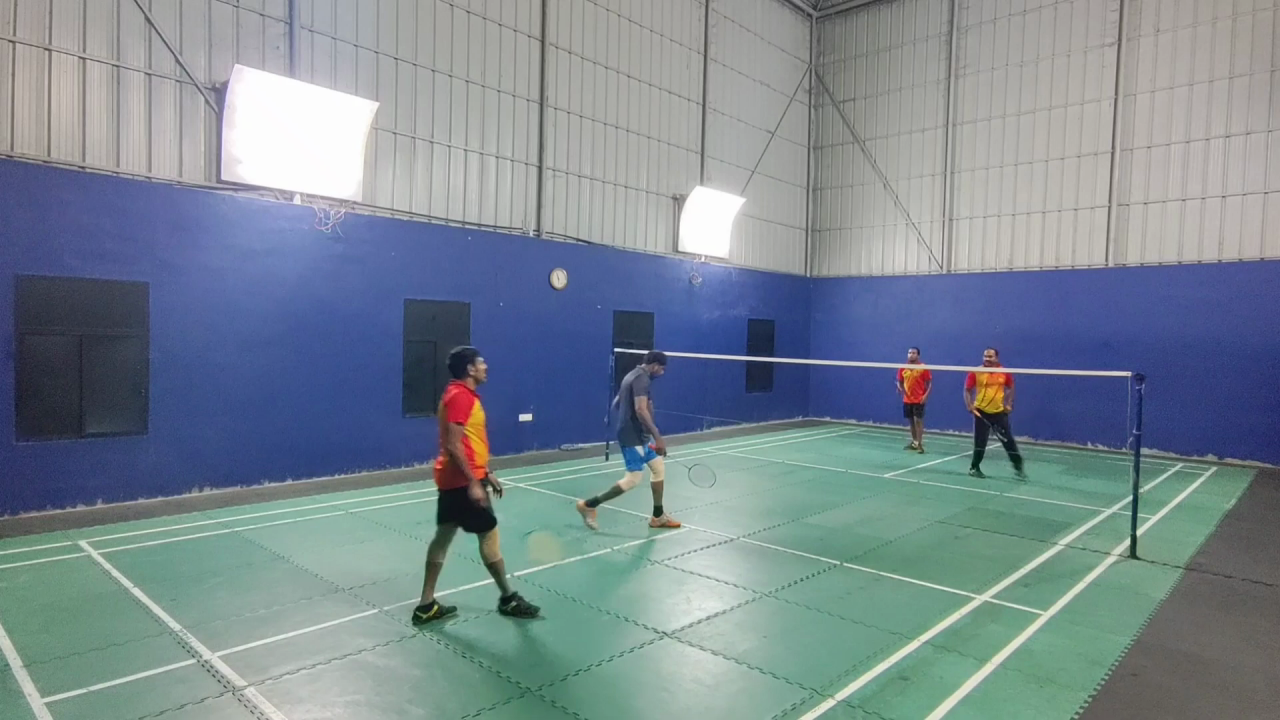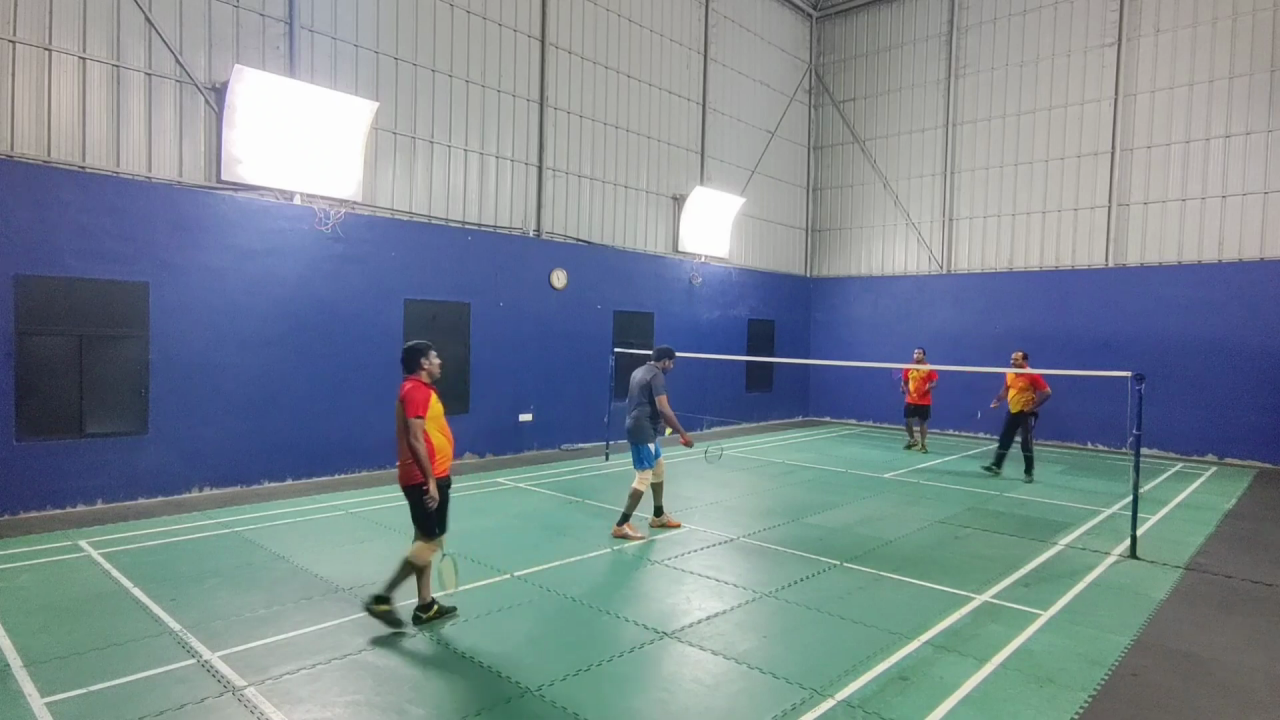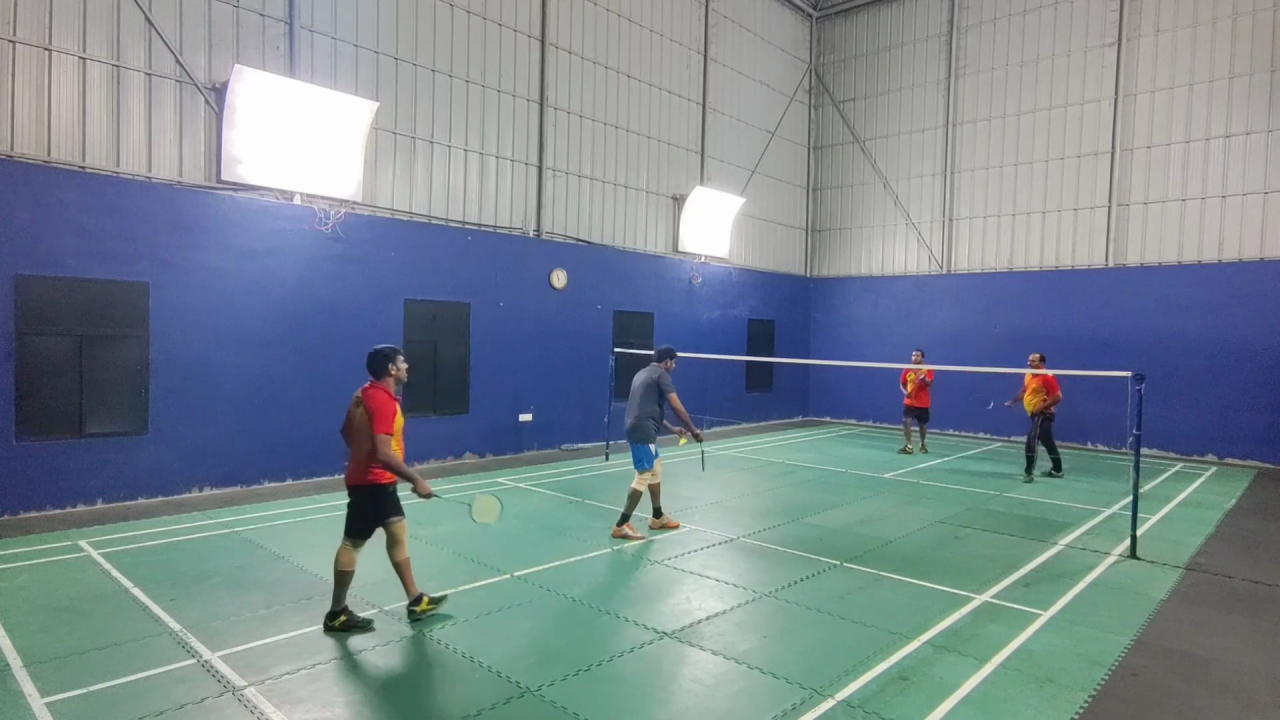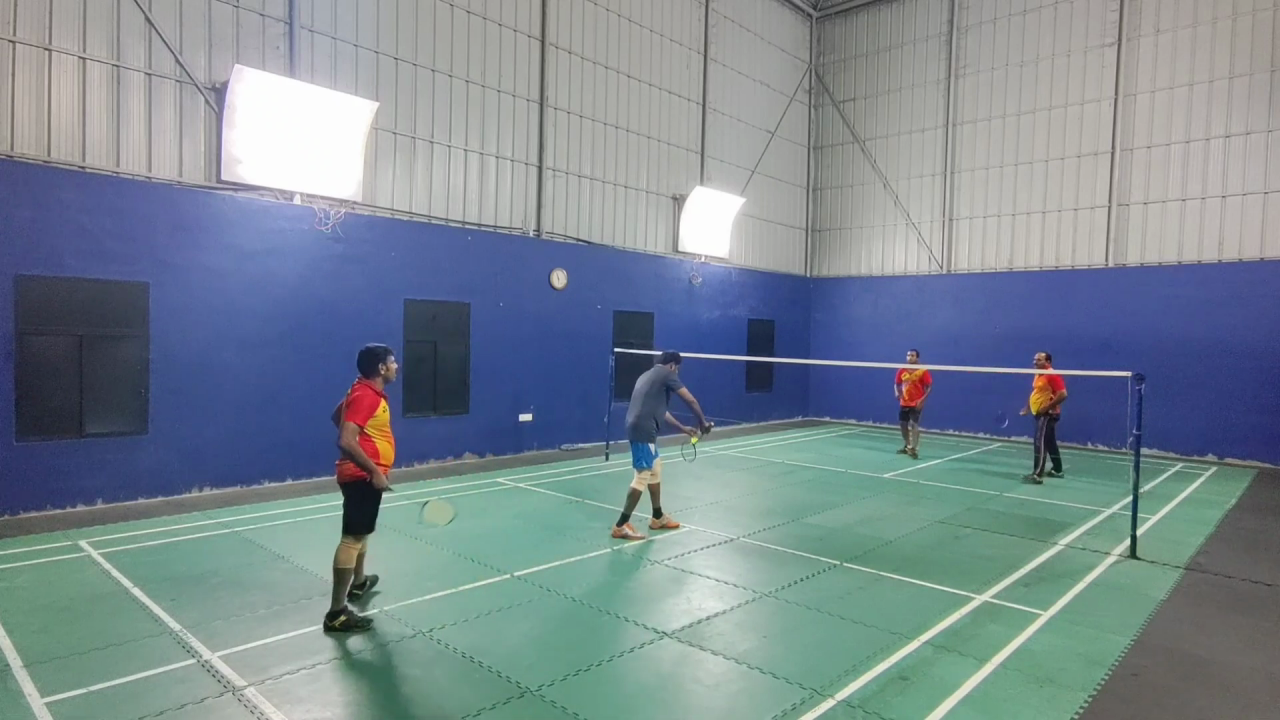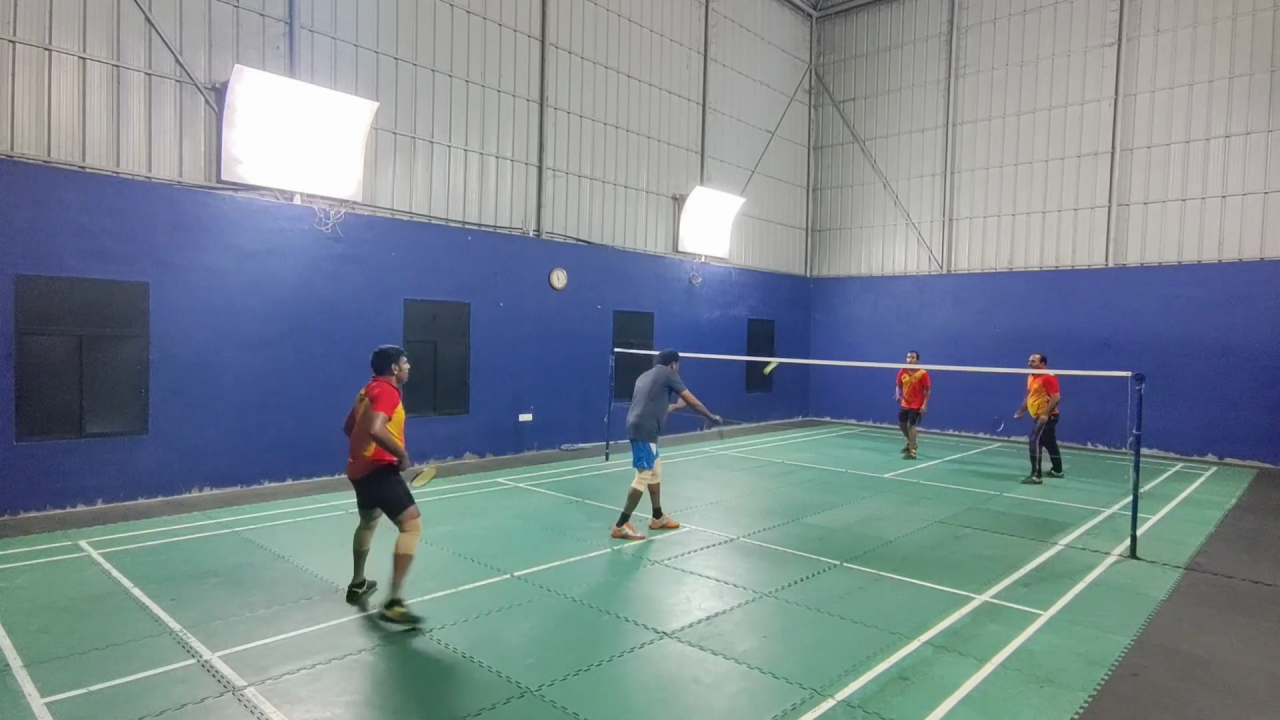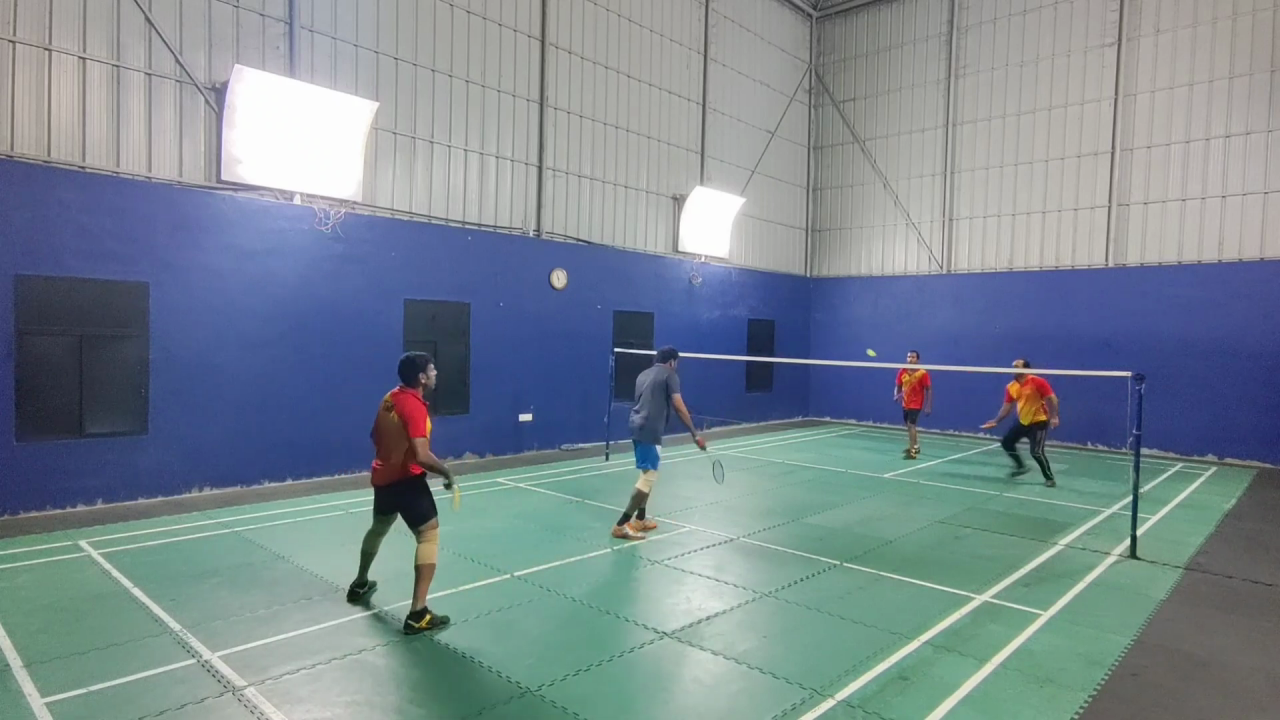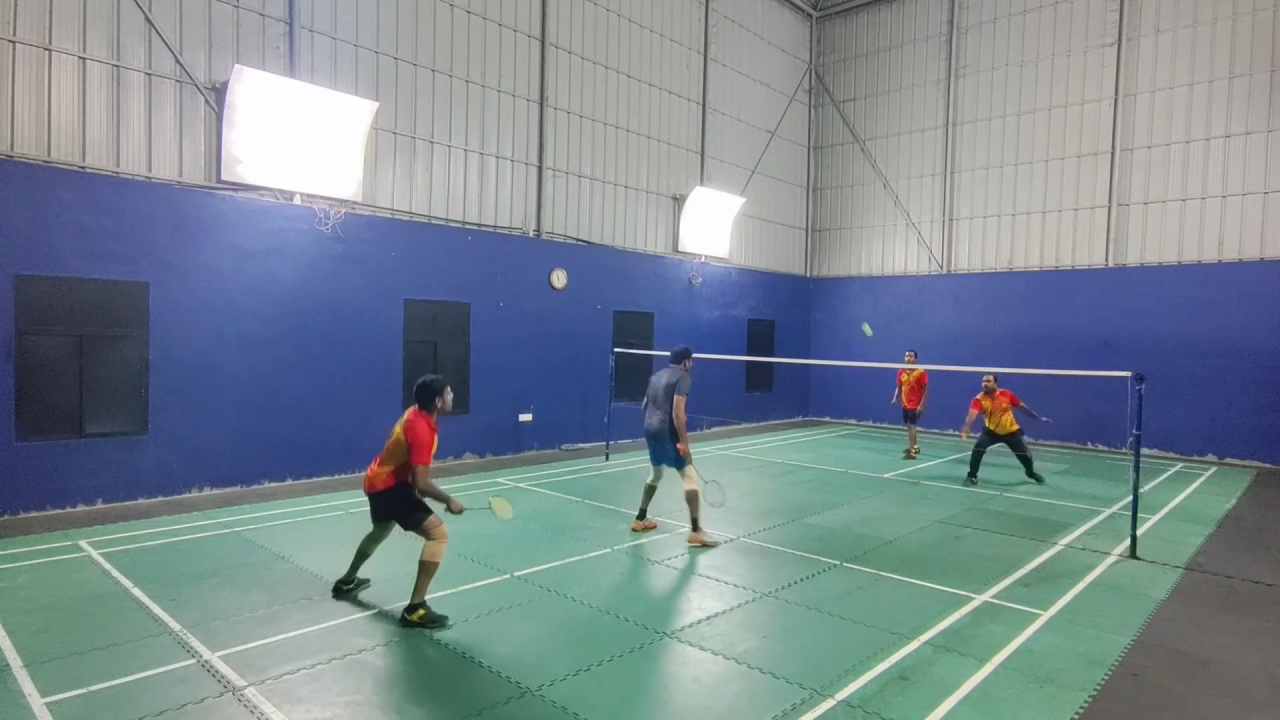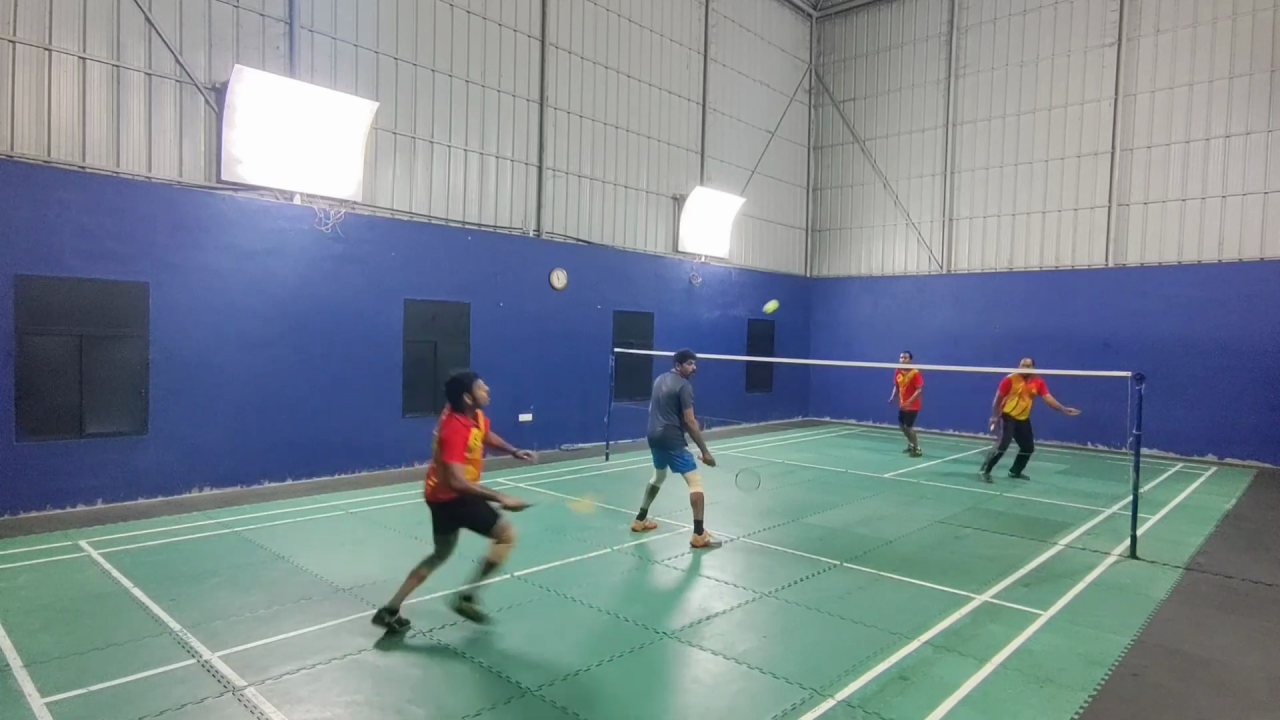
dt=0.4s
person 1, frame 1
left shoulder: (461, 395)
right shoulder: (461, 397)
right elbow: (454, 446)
left wrist: (488, 475)
right wrist: (473, 485)
left hip: (452, 479)
right hip: (463, 481)
left knee: (444, 535)
right knee: (490, 535)
left ankle: (426, 605)
right ankle: (509, 599)
person 1, frame 2
left shoulder: (417, 390)
right shoulder: (417, 391)
right elbow: (415, 440)
right wrist: (431, 481)
left hip: (424, 477)
right hip: (425, 479)
left knee: (430, 538)
right knee: (431, 541)
left ankle: (426, 605)
right ankle: (382, 598)
person 1, frame 3
left shoulder: (365, 394)
right shoulder: (383, 402)
left elbow: (346, 431)
right elbow: (384, 454)
right wrist: (416, 481)
left hip: (377, 479)
right hip: (371, 482)
left knee: (397, 530)
right knee: (353, 542)
left ankle: (416, 601)
right ankle: (337, 613)
person 1, frame 4
left shoulder: (364, 391)
right shoulder: (367, 396)
left elbow: (337, 418)
right elbow: (346, 441)
right wrist: (374, 472)
left hip: (359, 475)
right hip: (362, 477)
left knee: (357, 532)
right knee: (352, 539)
left ankle: (358, 581)
right ankle: (337, 613)
person 1, frame 5
left shoulder: (368, 391)
right shoulder: (387, 392)
left elbow: (348, 428)
right elbow: (377, 431)
right wrist: (403, 454)
left hip: (359, 470)
right hip: (379, 469)
left knee: (368, 523)
right knee: (411, 526)
left ankle: (358, 584)
right ankle: (394, 600)
person 1, frame 6
left shoulder: (391, 398)
right shoulder: (414, 406)
left elbow: (375, 435)
right elbow: (422, 456)
right wrist: (446, 472)
left hip: (382, 476)
right hip: (406, 479)
left knee: (379, 528)
right knee: (429, 536)
left ankle: (360, 584)
right ankle: (418, 614)
person 1, frame 7
left shoulder: (416, 414)
right shoulder: (422, 431)
right elbow: (421, 485)
left wrist: (434, 486)
right wrist: (448, 500)
left hip: (378, 482)
right hip: (389, 488)
left knee: (380, 531)
right knee: (438, 533)
left ankle: (347, 581)
right ankle: (416, 608)
person 1, frame 8
left shoulder: (474, 413)
right shoulder: (454, 428)
left elbow: (488, 437)
right elbow: (456, 480)
left wrist: (515, 451)
right wrist: (501, 498)
left hip: (439, 493)
right hip: (451, 496)
left knee: (441, 554)
right knee: (506, 536)
left ankle: (390, 611)
right ankle: (467, 596)
person 2, frame 1
left shoulder: (634, 376)
right shoulder: (641, 378)
left elbow: (616, 404)
right elbow: (641, 411)
right wrist: (658, 438)
left hip: (640, 434)
right hip: (633, 435)
left knee: (658, 467)
right knee: (632, 479)
left ankle: (658, 516)
right ankle: (589, 505)
person 2, frame 2
left shoulder: (639, 371)
right shoulder: (656, 376)
right elbow: (664, 409)
right wrist: (683, 433)
left hip: (639, 428)
right hip: (643, 431)
left knee: (658, 469)
right knee: (643, 477)
left ankle: (658, 515)
right ankle: (621, 525)
person 2, frame 3
left shoulder: (644, 373)
right shoulder: (661, 375)
right elbow: (677, 406)
left wrist: (671, 428)
right wrist: (693, 429)
left hip: (639, 429)
right hip: (642, 431)
left knee: (655, 470)
right knee: (643, 477)
left ankle: (657, 517)
right ankle: (621, 525)
person 2, frame 4
left shoulder: (648, 375)
right shoulder: (666, 374)
right elbow: (690, 400)
left wrist: (683, 428)
right wrist: (703, 422)
left hip: (640, 428)
right hip: (643, 430)
left knee: (655, 470)
right knee: (642, 476)
left ankle: (658, 517)
right ankle: (621, 525)
person 2, frame 5
left shoulder: (646, 376)
right shoulder: (669, 375)
right elbow: (692, 402)
left wrist: (676, 405)
right wrist: (712, 417)
left hip: (638, 427)
right hip: (644, 430)
left knee: (655, 470)
right knee: (643, 476)
left ankle: (658, 517)
right ankle: (621, 525)
person 2, frame 6
left shoulder: (643, 375)
right shoulder: (670, 375)
right elbow: (680, 408)
right wrist: (695, 435)
left hip: (637, 426)
right hip: (650, 430)
left knee: (649, 472)
right knee: (648, 478)
left ankle: (640, 519)
right ankle: (622, 525)
person 2, frame 7
left shoulder: (656, 376)
right shoulder: (682, 377)
left elbow: (645, 406)
right elbow: (678, 411)
right wrist: (683, 442)
left hip: (650, 429)
right hip: (666, 432)
left knee: (655, 474)
right knee: (690, 477)
left ankle: (640, 519)
right ankle: (696, 532)
person 2, frame 8
left shoulder: (660, 380)
right shoulder: (683, 387)
right elbow: (690, 422)
right wrist: (705, 451)
left hip: (654, 435)
right hip: (672, 439)
left knee: (659, 475)
right knee: (695, 481)
left ankle: (640, 519)
right ankle: (699, 534)
